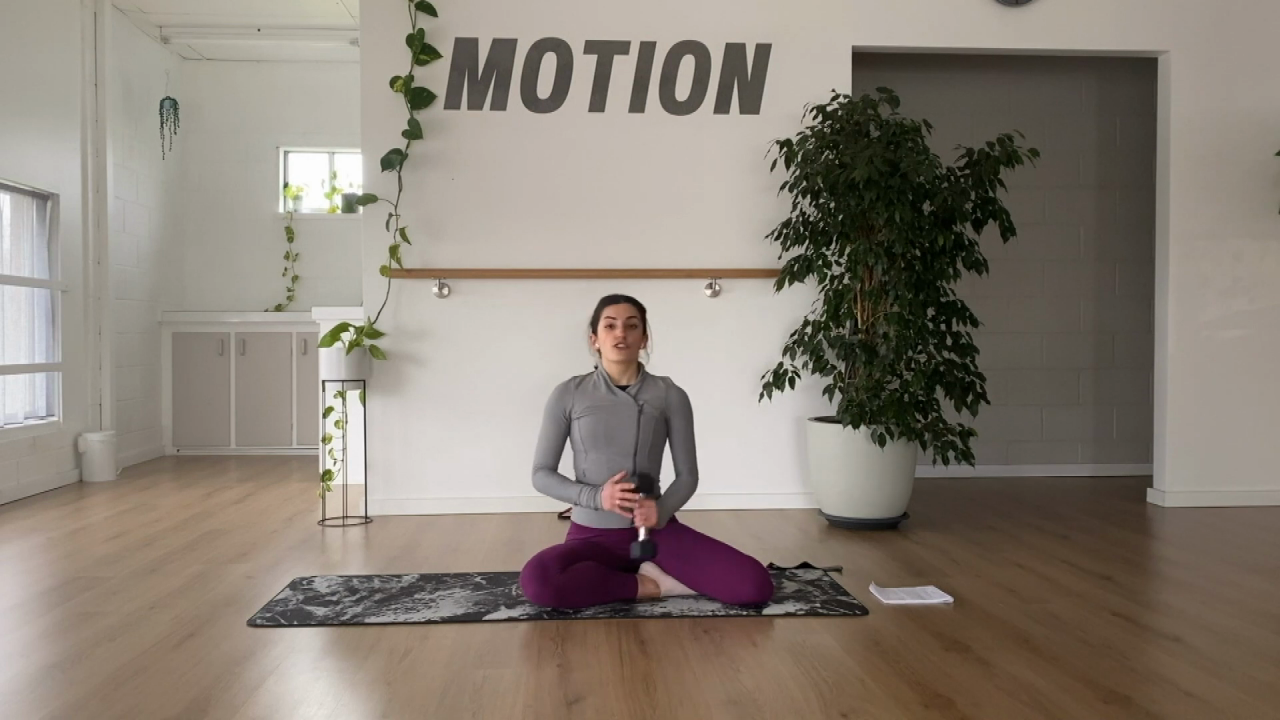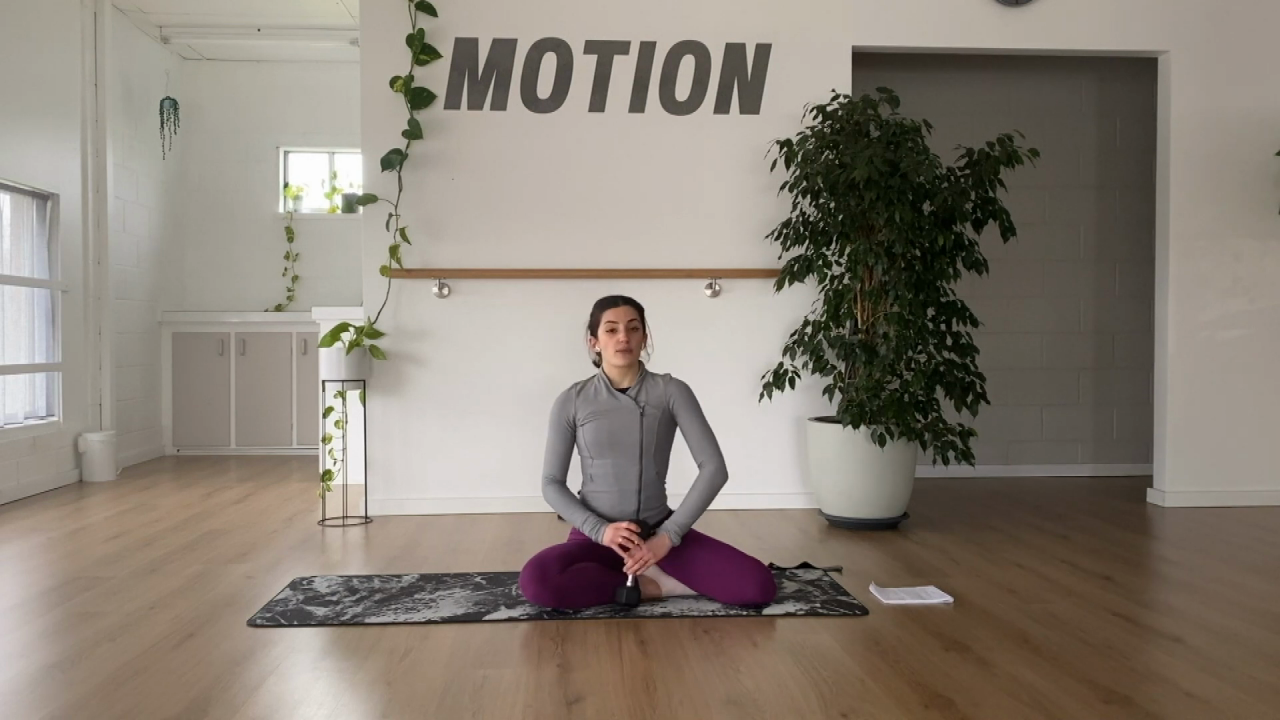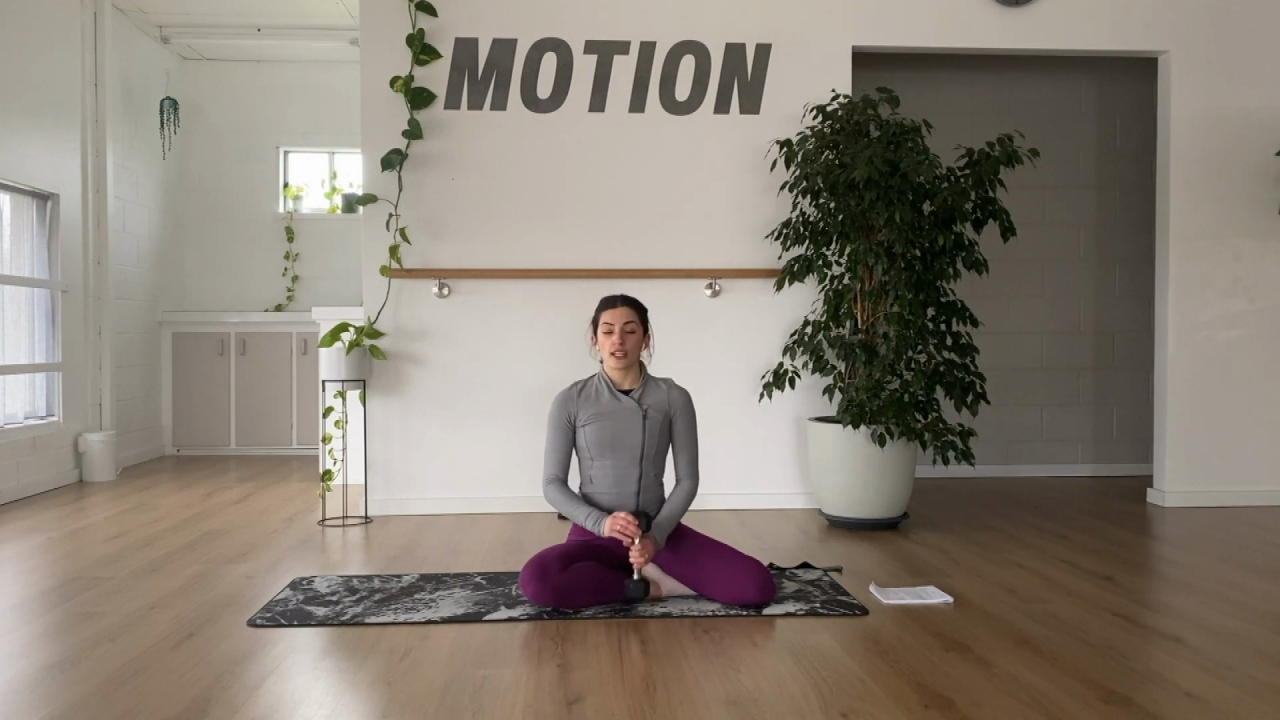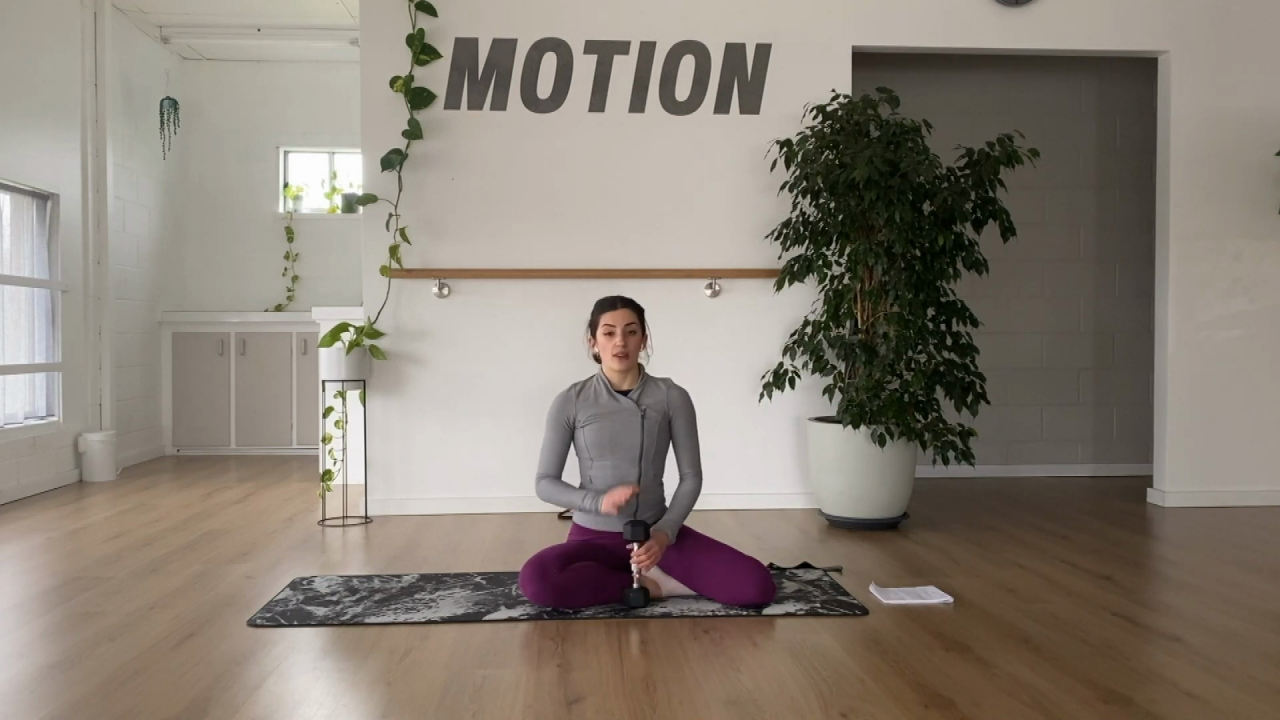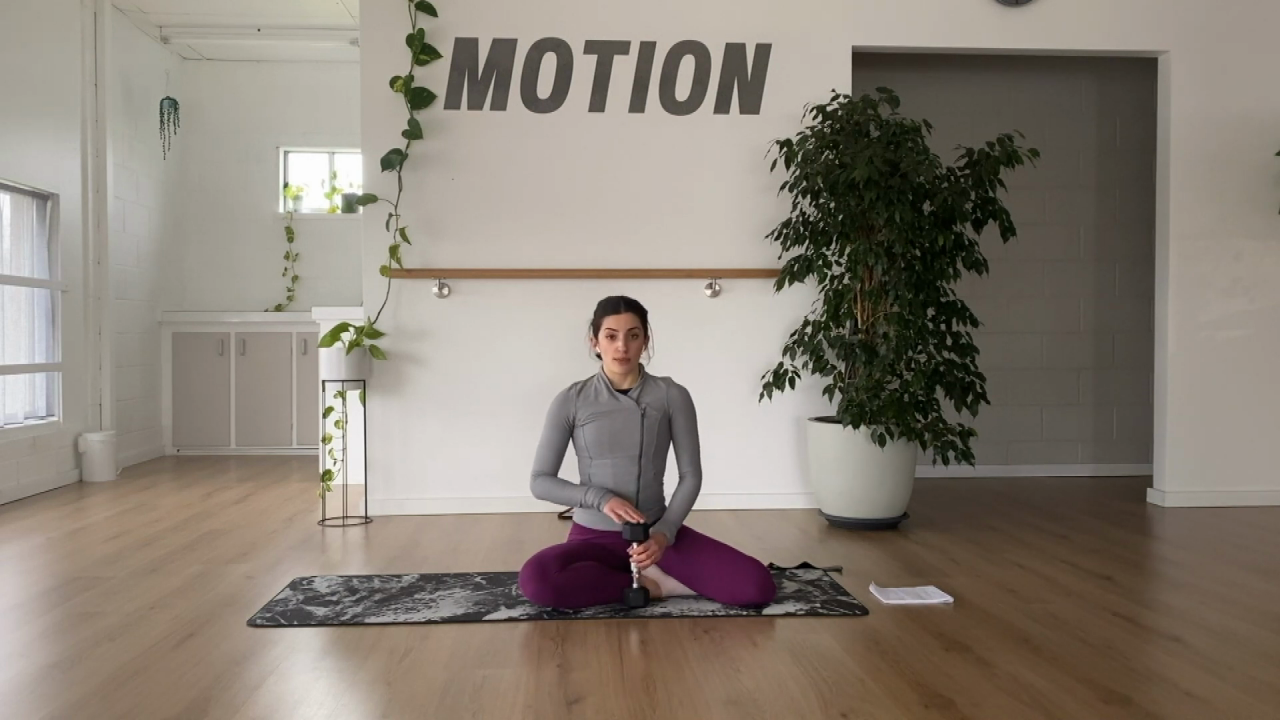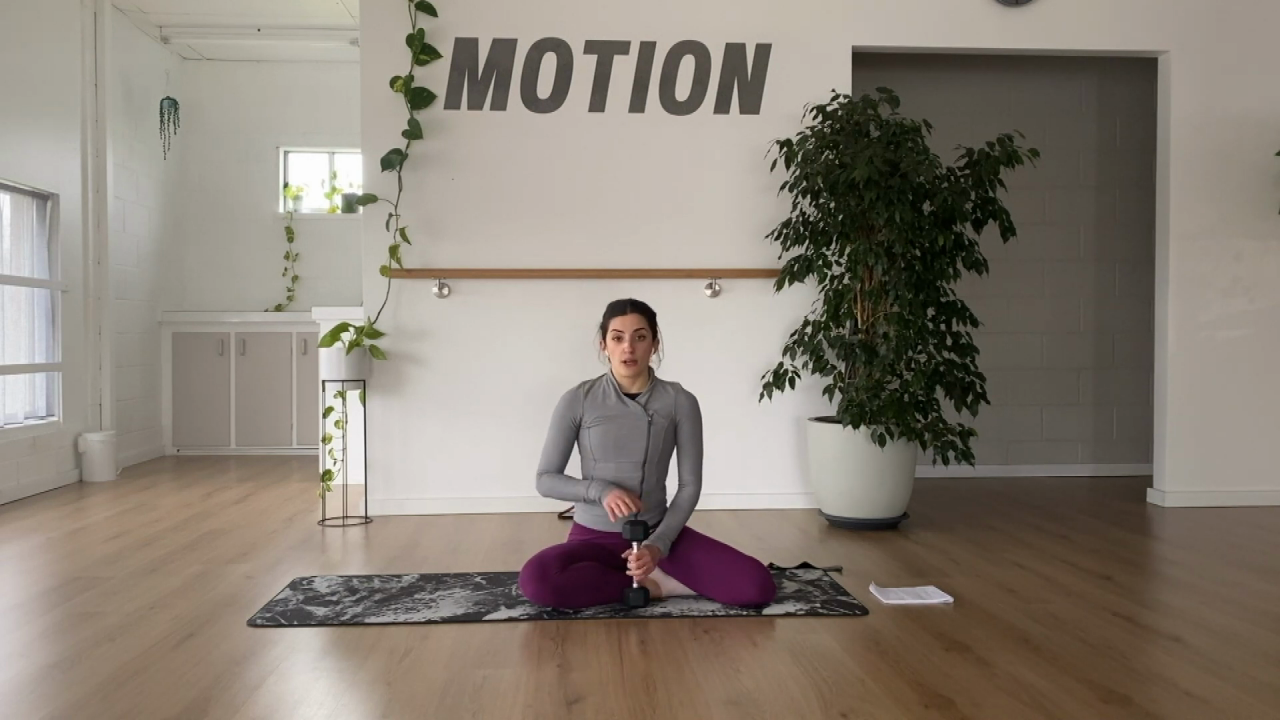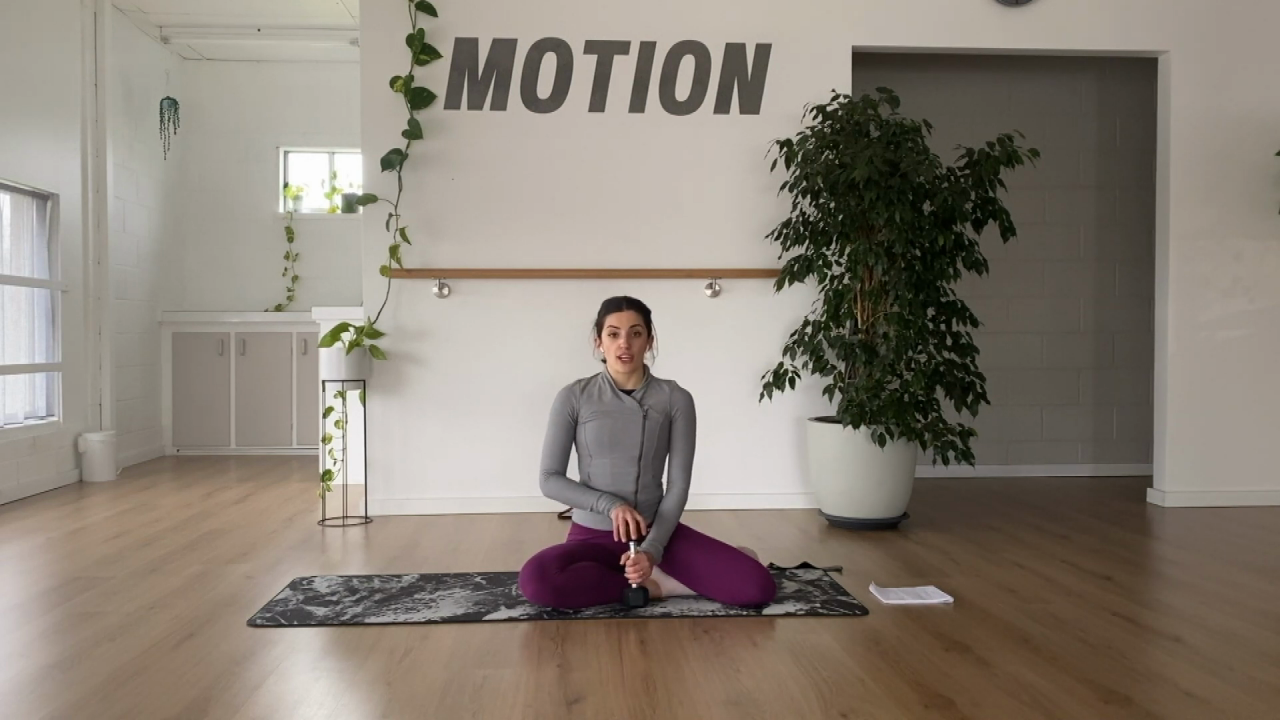
dt=0.7s
person 1, frame 1
left shoulder: (670, 396)
right shoulder: (567, 395)
left elbow: (687, 475)
right elbow: (541, 473)
left wrist: (660, 506)
right wrist: (596, 496)
left hip: (655, 530)
right hip: (592, 533)
left knee: (756, 586)
right knee: (537, 582)
left ankle: (654, 570)
right ankle: (653, 585)
person 1, frame 2
left shoulder: (672, 392)
right shoulder: (571, 402)
left elbow: (714, 469)
right elbow: (552, 483)
left wrist: (669, 535)
right wrist: (599, 529)
left hip: (659, 531)
right hip: (596, 535)
left knee: (759, 586)
right knee: (535, 581)
left ankle: (653, 572)
right ankle: (655, 584)
person 1, frame 3
left shoulder: (673, 398)
right shoulder: (570, 401)
left elbow: (687, 480)
right elbow: (553, 483)
left wrist: (657, 535)
right wrist: (600, 522)
left hip: (658, 532)
right hip: (594, 535)
left knee: (757, 585)
right knee: (535, 581)
left ankle: (651, 572)
right ankle: (658, 585)
person 1, frame 4
left shoulder: (672, 397)
right shoulder: (570, 402)
left elbow: (691, 476)
right elbow: (544, 483)
left wrist: (666, 531)
right wrist: (598, 500)
left hip: (655, 532)
right hip: (594, 536)
left knee: (757, 585)
right knee: (535, 580)
left ankle: (650, 573)
right ankle: (657, 584)
person 1, frame 5
left shoulder: (672, 396)
right shoulder: (570, 401)
left elbow: (691, 475)
right elbow: (540, 481)
left wrist: (665, 531)
right wrist: (600, 498)
left hip: (656, 532)
right hip: (593, 536)
left knee: (757, 585)
right knee: (535, 580)
left ankle: (651, 572)
right ankle: (656, 584)
person 1, frame 6
left shoulder: (680, 402)
right shoulder: (577, 401)
left elbow: (690, 485)
right elbow: (546, 479)
left wrist: (658, 545)
right wrist: (600, 490)
left hip: (657, 531)
right hip: (595, 536)
left knee: (758, 586)
right knee: (535, 580)
left ankle: (658, 566)
right ankle: (658, 584)
person 1, frame 7
left shoulder: (676, 399)
right shoulder: (572, 398)
left elbow: (679, 484)
right elbow: (550, 479)
left wrist: (653, 549)
right wrist: (609, 504)
left hip: (656, 530)
right hip: (593, 535)
left knee: (757, 586)
right knee: (536, 581)
left ankle: (660, 564)
right ankle: (659, 585)
